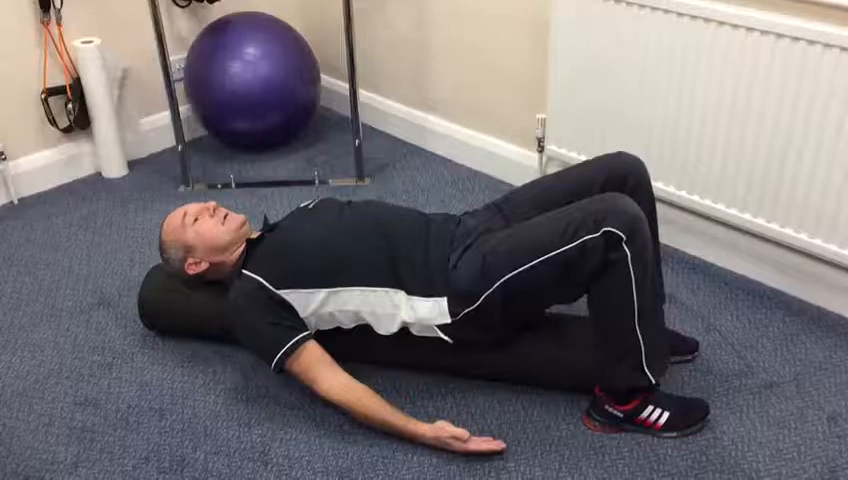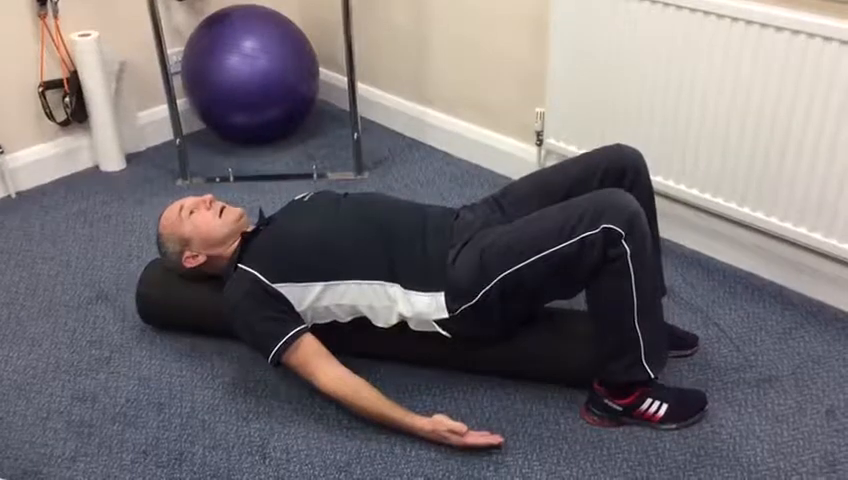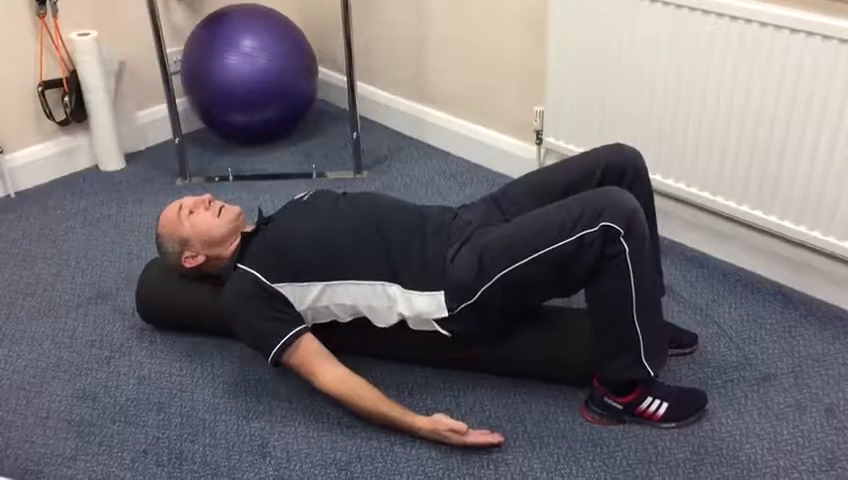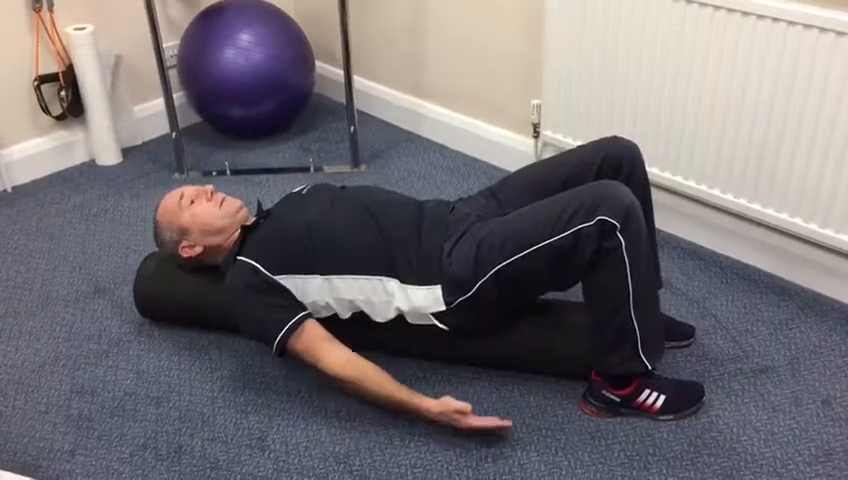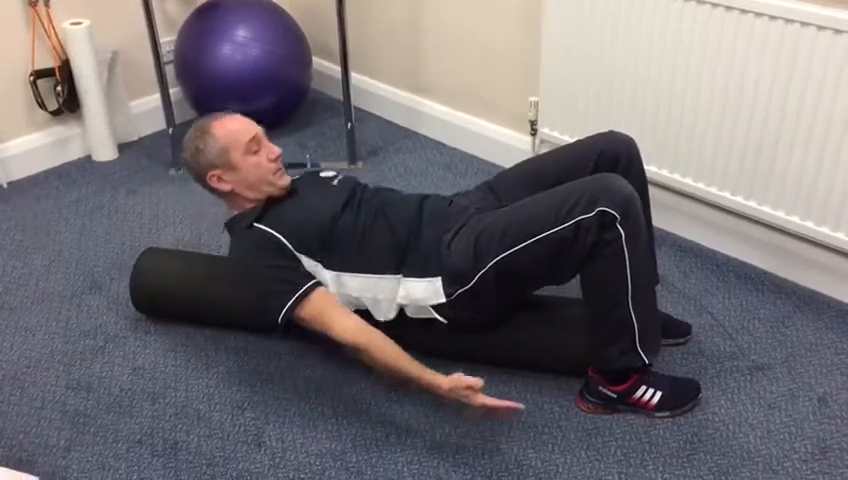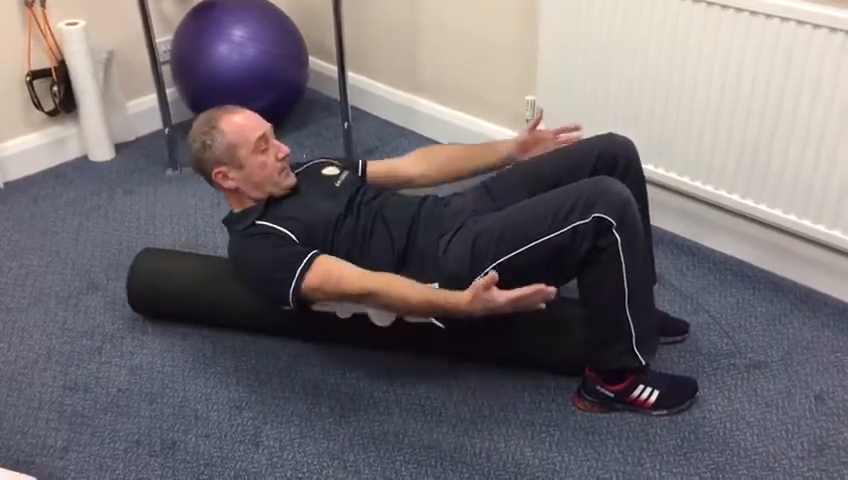
dt=0.7s
person 1, frame 1
left shoulder: (290, 227)
right shoulder: (253, 297)
right elbow: (325, 378)
right wrist: (423, 432)
left hip: (464, 232)
right hip: (464, 292)
left knee: (622, 172)
right knee: (618, 222)
left ankle: (638, 326)
right ankle: (625, 398)
person 1, frame 2
left shoulder: (287, 217)
right shoulder: (249, 290)
right elbow: (322, 371)
right wrist: (419, 425)
left hip: (465, 226)
right hip: (463, 286)
left knee: (619, 165)
right knee: (616, 218)
left ankle: (638, 321)
right ankle: (624, 391)
person 1, frame 3
left shoulder: (285, 218)
right shoulder: (249, 290)
right elbow: (322, 371)
right wrist: (421, 424)
left hip: (460, 225)
right hip: (461, 285)
left knee: (619, 163)
right knee: (616, 215)
left ankle: (636, 318)
right ankle: (624, 389)
person 1, frame 4
left shoulder: (286, 208)
right shoulder: (249, 282)
right elbow: (328, 356)
right wrist: (426, 407)
left hip: (457, 219)
right hip: (457, 278)
left knee: (617, 156)
right knee: (612, 209)
left ankle: (634, 313)
right ankle: (622, 382)
person 1, frame 5
left shoulder: (301, 186)
right shoulder: (258, 248)
right elbow: (341, 327)
right wrist: (438, 384)
left hip: (457, 215)
right hip: (456, 273)
left knee: (614, 151)
right knee: (611, 202)
left ankle: (630, 307)
right ankle: (617, 379)
person 1, frame 6
left shoulder: (305, 173)
right shoulder: (257, 245)
left elbow: (413, 167)
right elbow: (360, 286)
left wrist: (513, 150)
right wrist: (464, 304)
left hip: (454, 215)
right hip: (450, 265)
left knee: (611, 153)
right knee: (607, 206)
left ankle: (629, 308)
right ankle: (617, 378)
